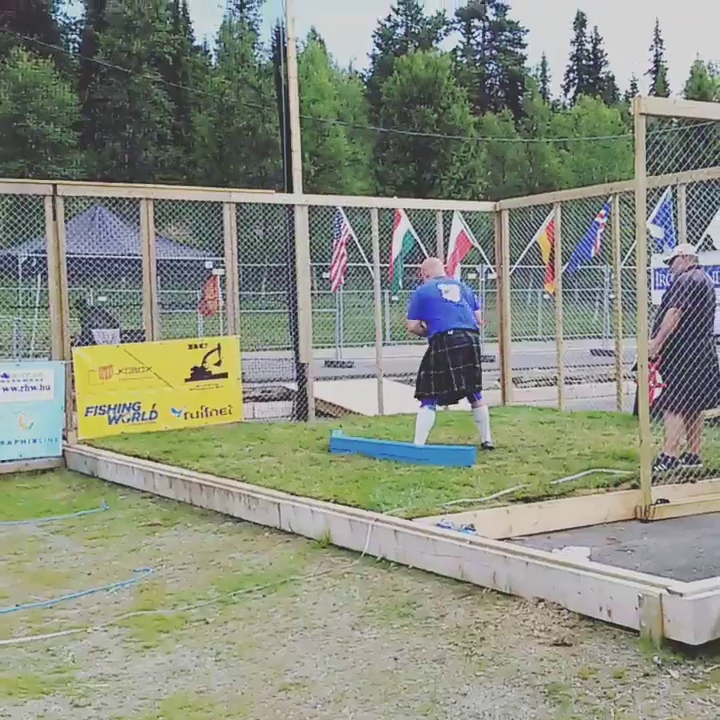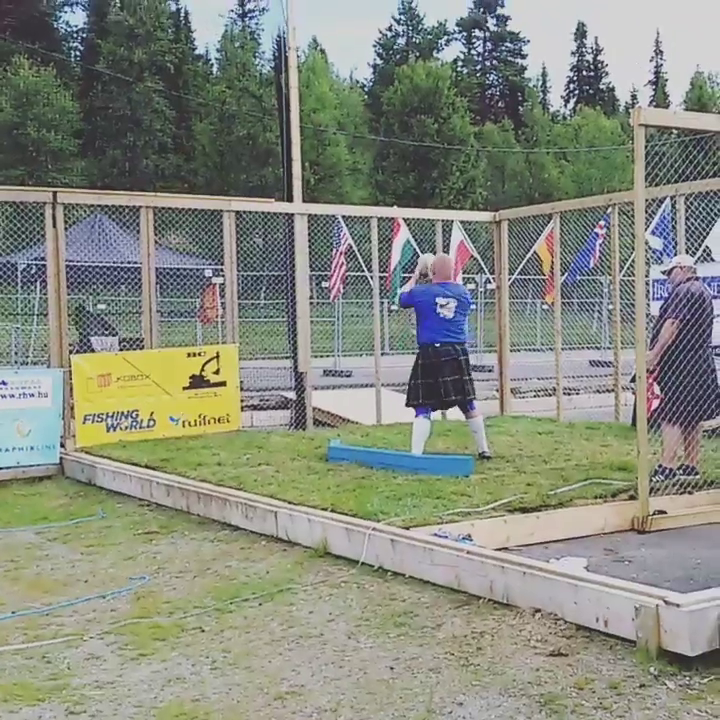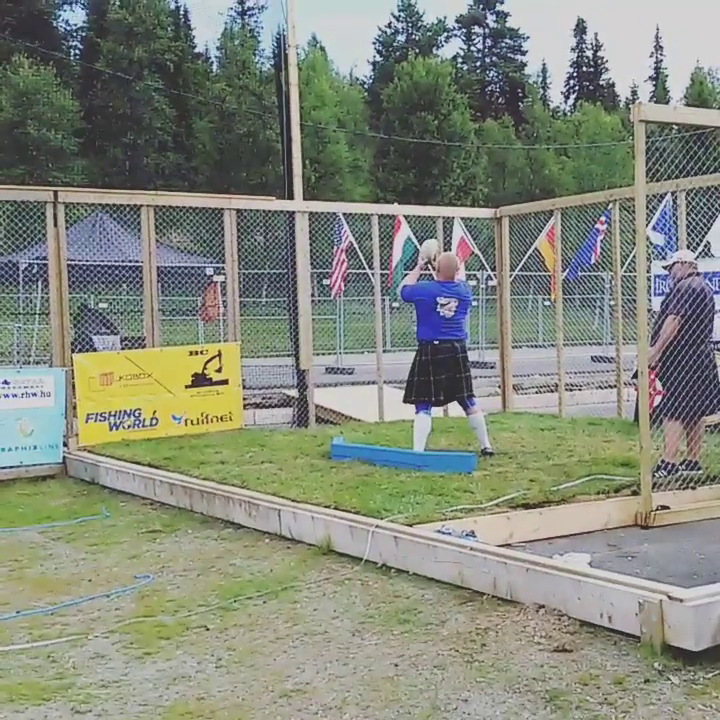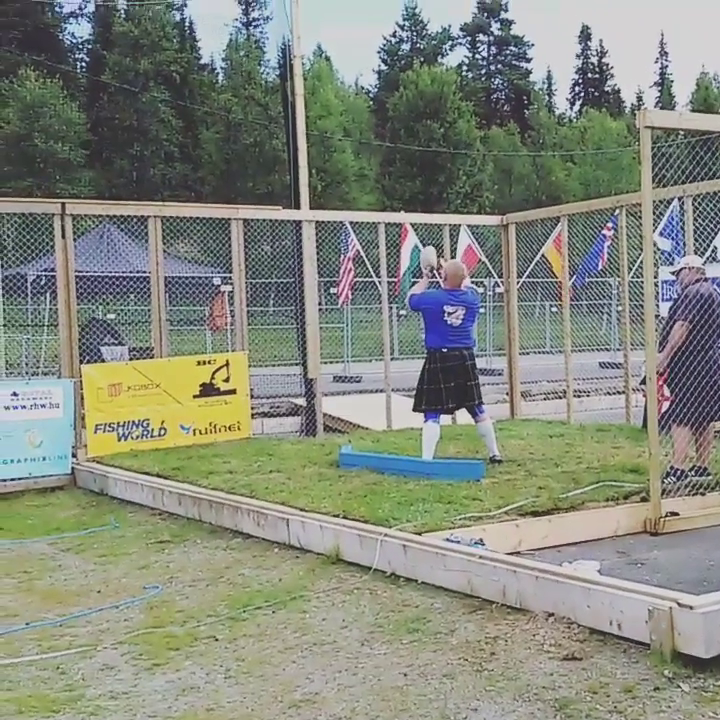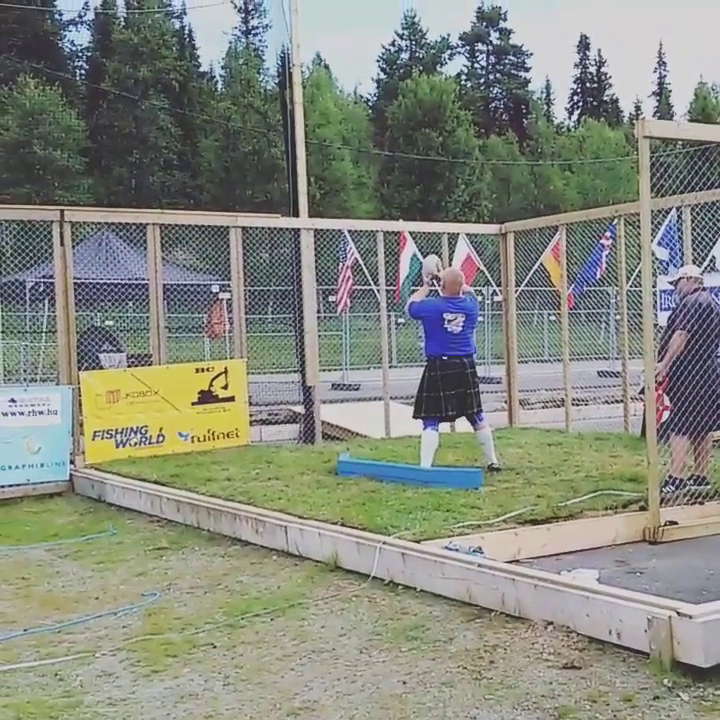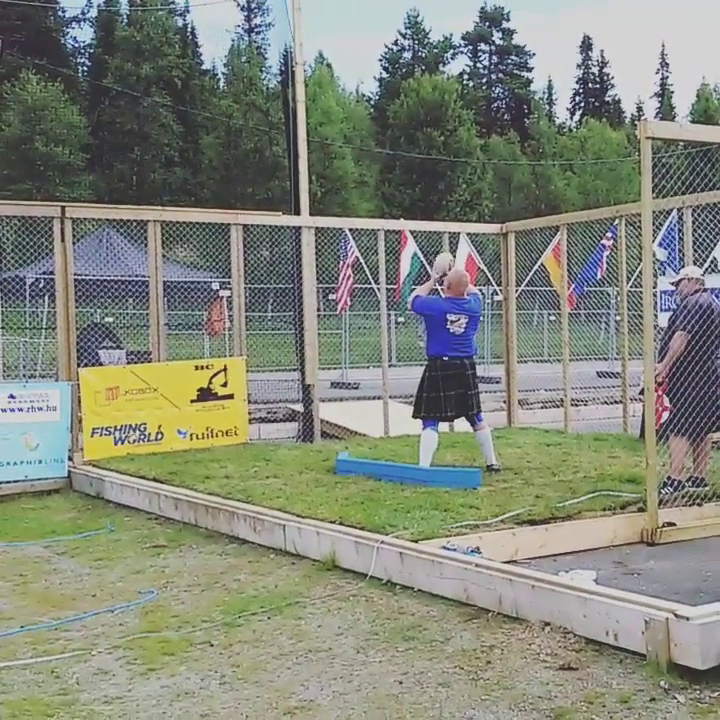
dt=0.4s
person 1, frame 1
left shoulder: (686, 280)
left elbow: (675, 312)
left wrist: (657, 341)
left hip: (683, 351)
left knee: (673, 405)
right knee: (694, 406)
left ankle: (669, 458)
right ankle: (693, 455)
person 1, frame 2
left shoulder: (684, 291)
left elbow: (673, 324)
left wrist: (655, 353)
left hip: (681, 363)
right hip: (699, 363)
left knee: (671, 416)
right knee: (692, 417)
left ankle: (667, 468)
right ankle: (691, 467)
person 1, frame 3
left shoulder: (685, 287)
left elbow: (674, 320)
left wrist: (656, 349)
left hip: (682, 358)
right hip: (700, 358)
left knee: (673, 411)
right knee: (694, 412)
left ankle: (669, 465)
right ankle: (693, 462)
person 1, frame 4
left shoulder: (693, 293)
left elbow: (683, 326)
left wrist: (664, 355)
left hip: (690, 365)
left knee: (681, 418)
left ankle: (677, 471)
person 1, frame 5
left shoulder: (692, 302)
left elbow: (682, 335)
left wrist: (664, 364)
left hip: (689, 374)
left knee: (680, 426)
right knee: (701, 427)
left ankle: (676, 480)
right ankle: (701, 477)
person 1, frame 6
left shoulder: (693, 303)
left elbow: (683, 336)
left wrist: (665, 364)
left hip: (690, 376)
left knee: (679, 428)
right knee: (701, 429)
left ankle: (675, 481)
right ankle: (699, 478)
person 2, frame 1
left shoulder: (422, 291)
right shoulder: (463, 287)
left elbow: (412, 326)
right elbow: (479, 320)
left hip: (443, 343)
right hip: (470, 341)
left knee: (429, 399)
right knee: (474, 394)
left ankle: (418, 447)
right ankle: (487, 440)
person 2, frame 2
left shoulder: (420, 292)
right shoulder: (463, 293)
left elbow: (402, 298)
left wrist: (415, 278)
left hip: (431, 355)
right hip: (458, 354)
left knee: (423, 408)
right knee: (468, 405)
left ankle: (416, 455)
right ankle: (484, 450)
person 2, frame 3
left shoulder: (423, 290)
right shoulder: (464, 291)
left elbow: (403, 290)
left wrist: (418, 268)
right wrist: (449, 265)
left hip: (430, 353)
right hip: (457, 351)
left knee: (423, 406)
right knee: (468, 401)
left ankle: (418, 452)
right ankle: (486, 446)
person 2, frame 4
left shoulder: (430, 298)
right shoulder: (471, 298)
left elbow: (411, 299)
right elbow: (468, 286)
left wrist: (425, 278)
right wrist: (455, 273)
left hip: (438, 361)
right hip: (465, 359)
left knee: (432, 414)
right knee: (477, 409)
left ankle: (427, 460)
right ankle: (494, 454)
person 2, frame 5
left shoulder: (430, 306)
right shoulder: (471, 304)
left elbow: (410, 307)
right elbow: (468, 290)
left wrist: (426, 286)
right wrist: (450, 277)
left hip: (438, 369)
right hip: (465, 367)
left knee: (431, 421)
right knee: (476, 417)
left ankle: (425, 468)
right ankle: (493, 462)
person 2, frame 6
left shoulder: (433, 305)
right shoulder: (474, 305)
left elbow: (413, 300)
right elbow: (473, 292)
left wrist: (431, 281)
right wrist: (456, 276)
left hip: (439, 369)
right hip: (465, 368)
left knee: (431, 421)
right knee: (476, 417)
left ankle: (424, 468)
right ankle: (492, 462)
